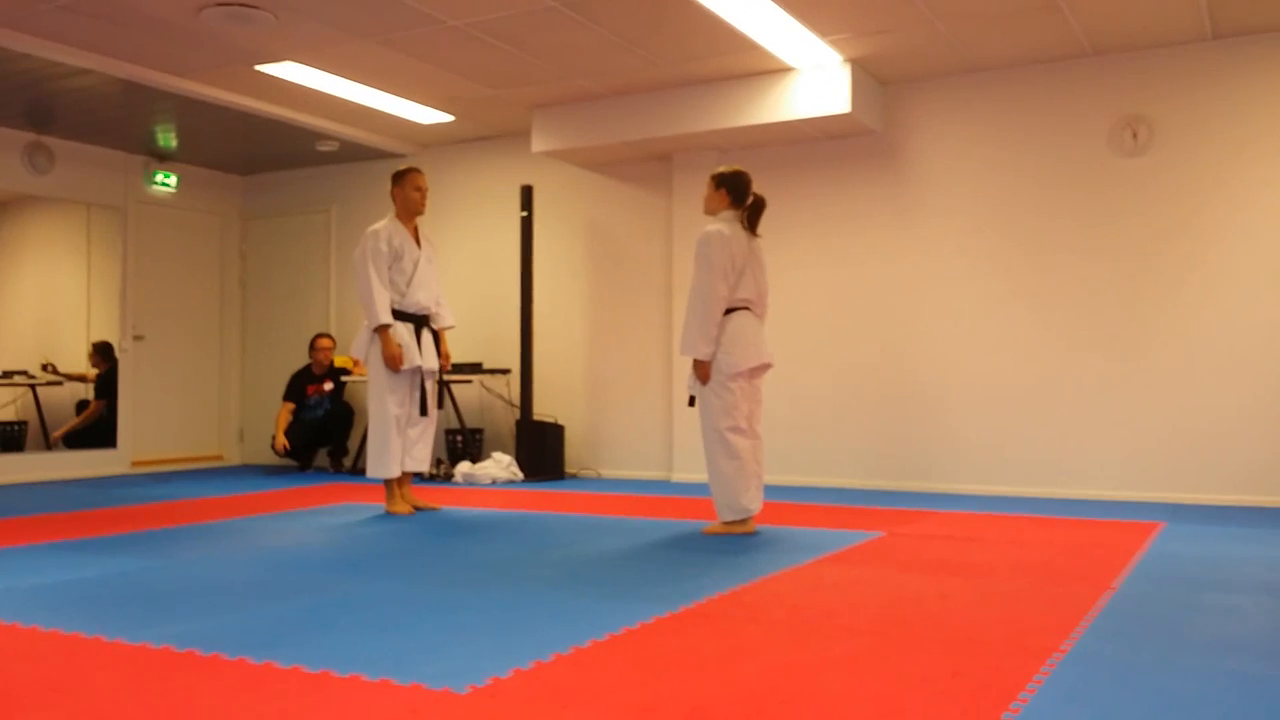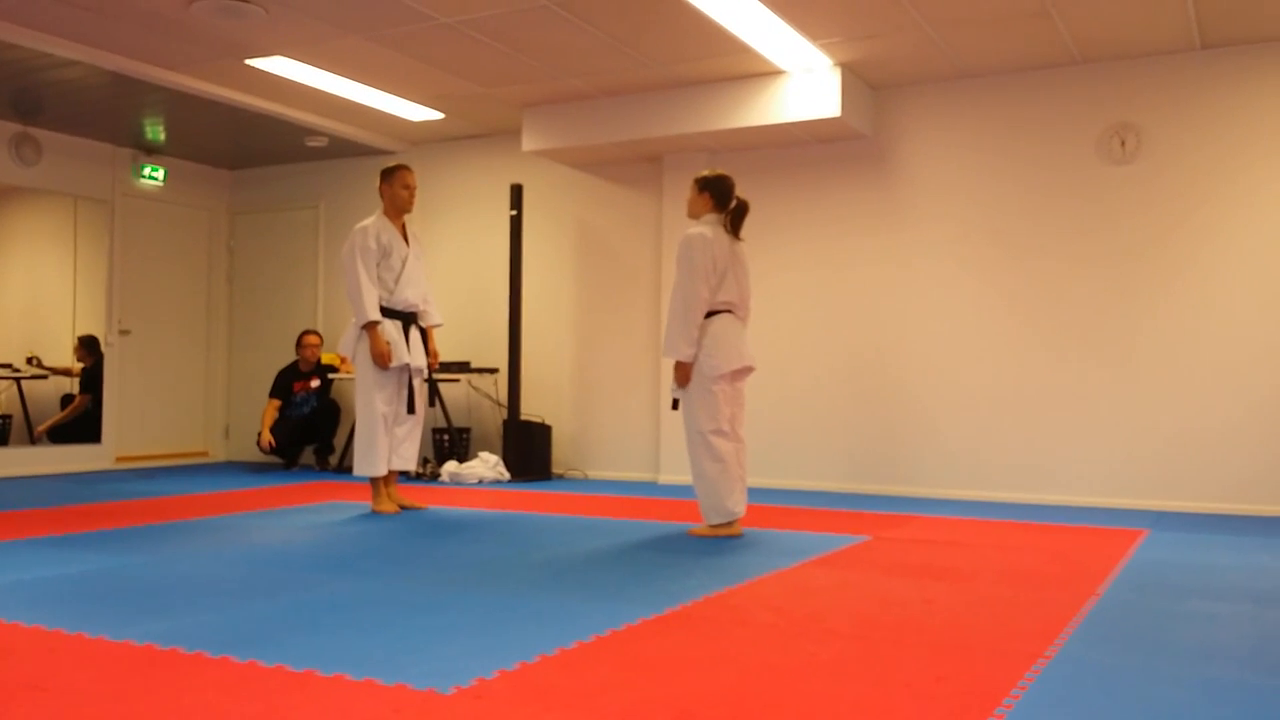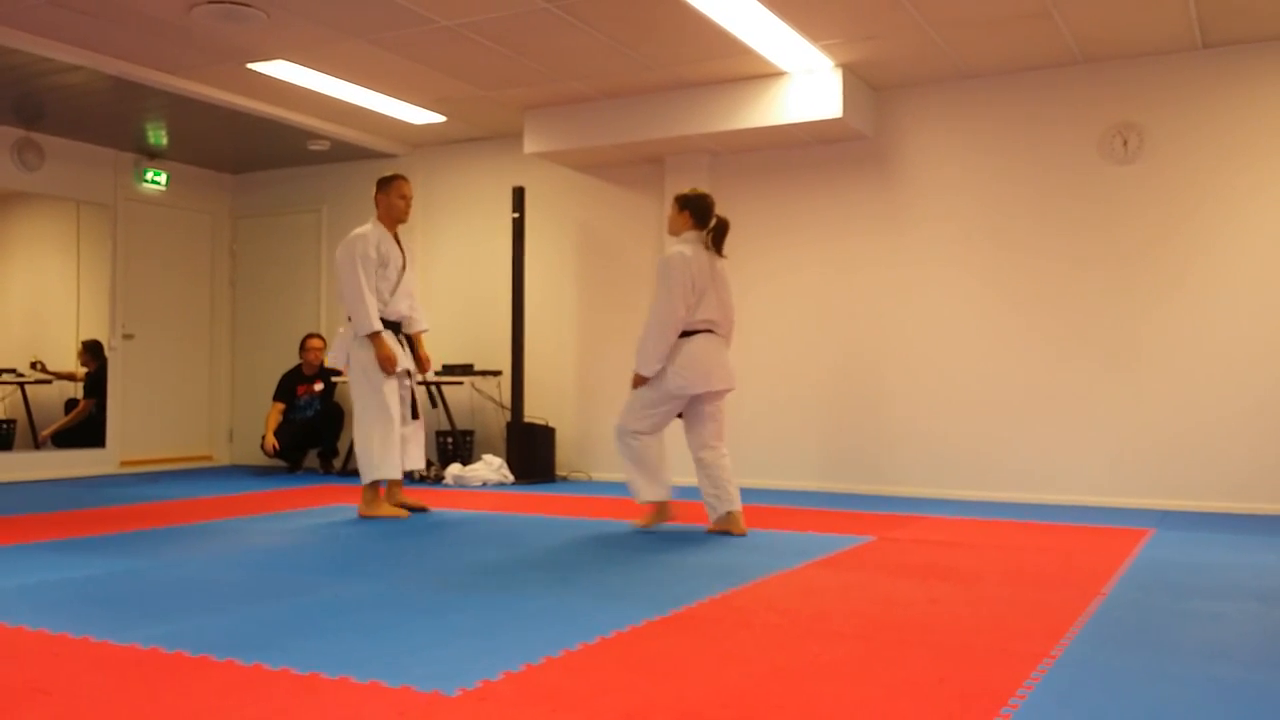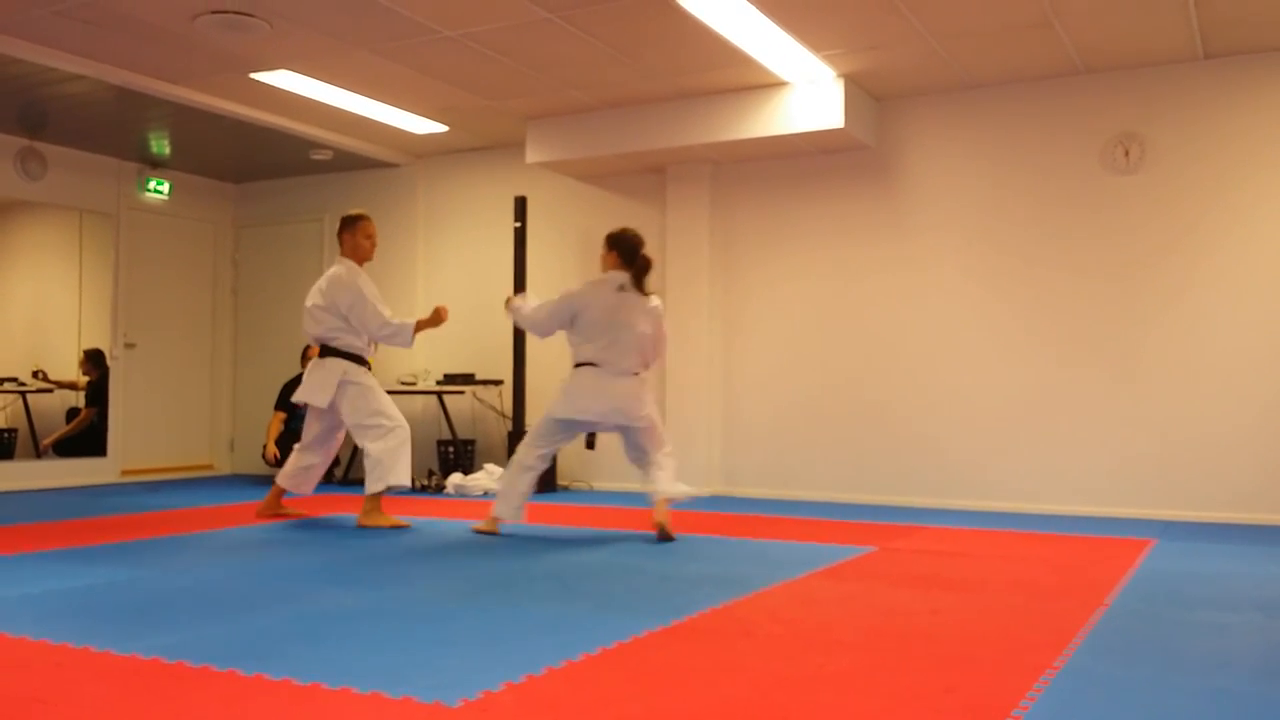
dt=0.4s
person 1, frame 1
left shoulder: (714, 235)
right shoulder: (748, 238)
left elbow: (709, 297)
left wrist: (701, 352)
left hip: (725, 341)
right hip: (748, 339)
left knee: (725, 429)
right knee: (744, 429)
left ankle: (738, 514)
right ankle: (745, 511)
person 1, frame 2
left shoulder: (697, 237)
right shoulder: (732, 241)
left elbow: (690, 299)
left wrist: (682, 353)
left hip: (707, 343)
right hip: (730, 342)
left knee: (708, 433)
right knee: (728, 433)
left ankle: (723, 518)
right ankle: (730, 514)
person 1, frame 3
left shoulder: (677, 256)
right shoulder: (714, 259)
left elbow: (666, 317)
right elbow: (725, 315)
left wrist: (646, 366)
left hip: (682, 357)
right hip: (712, 358)
left knee: (632, 429)
right knee: (709, 442)
left ankle: (658, 501)
right ankle: (729, 515)
person 1, frame 4
left shoulder: (584, 294)
right shoulder: (651, 304)
left elbow: (540, 323)
right elbow: (654, 353)
left wrist: (518, 305)
left hip: (585, 389)
right hip: (631, 393)
left knee: (533, 450)
right knee: (657, 457)
left ankle: (498, 518)
right ankle: (661, 507)
person 2, frame 1
left shoulder: (425, 243)
right shoulder: (379, 236)
right elbow: (374, 292)
left wrist: (441, 340)
right wrist: (387, 339)
left hip: (422, 335)
right hip: (394, 334)
left knee: (422, 413)
right knee: (390, 412)
left ankle: (406, 489)
right ankle: (392, 494)
person 2, frame 2
left shoulder: (413, 240)
right shoulder: (367, 233)
right elbow: (362, 289)
left wrist: (429, 338)
right wrist: (376, 336)
left hip: (410, 333)
right hip: (382, 330)
left knee: (408, 412)
right knee: (378, 411)
left ankle: (391, 488)
right ankle: (378, 493)
person 2, frame 3
left shoulder: (399, 247)
right shoulder: (362, 240)
right elbow: (360, 298)
left wrist: (418, 345)
right wrist: (379, 344)
left hip: (395, 340)
right hip: (371, 341)
left knee: (408, 415)
right knee: (382, 415)
left ankle: (394, 491)
right ankle: (371, 498)
person 2, frame 4
left shoulder: (336, 279)
right shoulder: (350, 280)
right elbow: (381, 328)
right wrist: (427, 323)
left hip: (332, 371)
right hip: (346, 373)
left knee: (317, 443)
right knee: (392, 428)
left ankle: (272, 502)
right ankle: (371, 510)
person 3, frame 1
left shoulder: (338, 370)
right shoulder: (300, 378)
right elbow: (287, 409)
left wrist: (358, 369)
right wrist: (279, 434)
left hip: (329, 427)
right hip: (304, 427)
left knee: (344, 409)
right knee: (281, 446)
left ankle: (336, 457)
right ankle: (306, 456)
person 3, frame 2
left shoulder: (325, 367)
right shoulder: (286, 375)
right elbow: (273, 406)
left wrist: (344, 367)
right wrist: (265, 430)
left hip: (315, 425)
right hip: (291, 424)
left knee: (331, 406)
right knee: (266, 443)
left ankle: (322, 455)
right ankle: (292, 453)
person 3, frame 3
left shoulder: (328, 371)
right shoulder: (290, 378)
right elbow: (276, 410)
right wrist: (269, 434)
left hip: (319, 429)
right hip: (295, 427)
left knee: (334, 410)
right knee: (270, 446)
left ankle: (326, 458)
right ankle: (297, 457)
person 3, frame 4
right shoulder: (292, 387)
right elbow: (278, 419)
right wrist: (270, 443)
right hip: (296, 436)
right knee: (271, 455)
left ankle: (328, 467)
